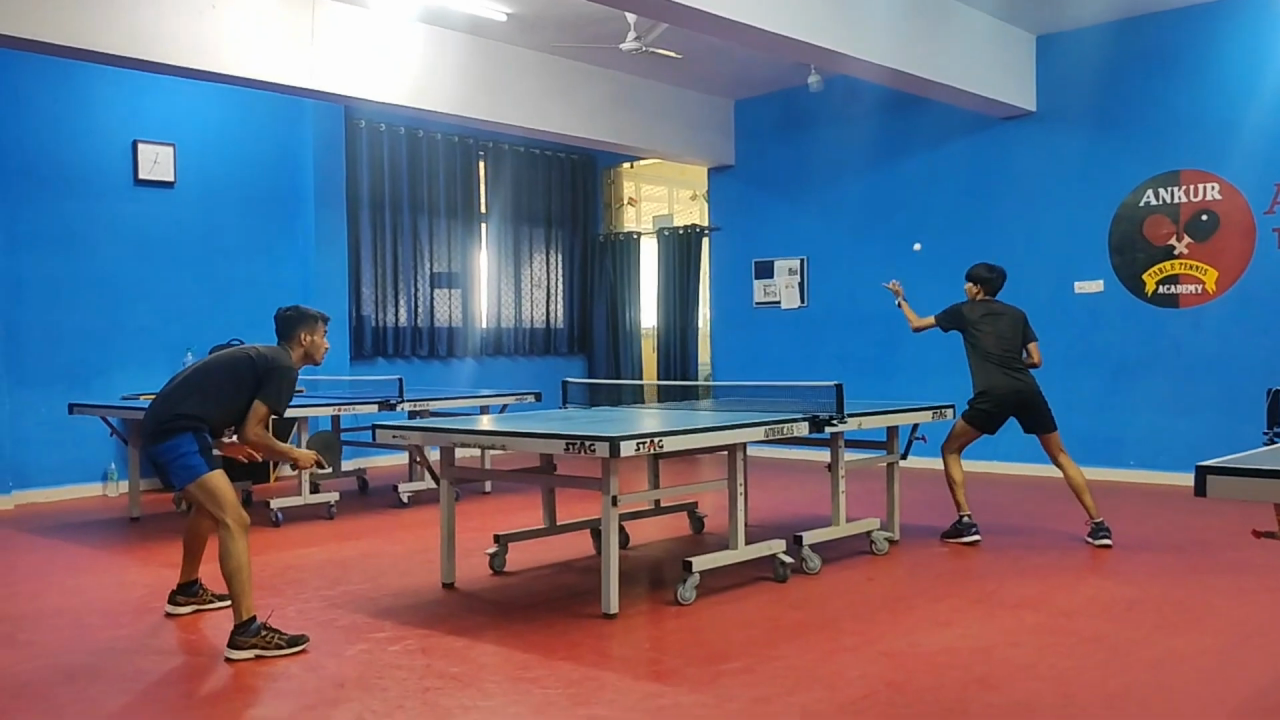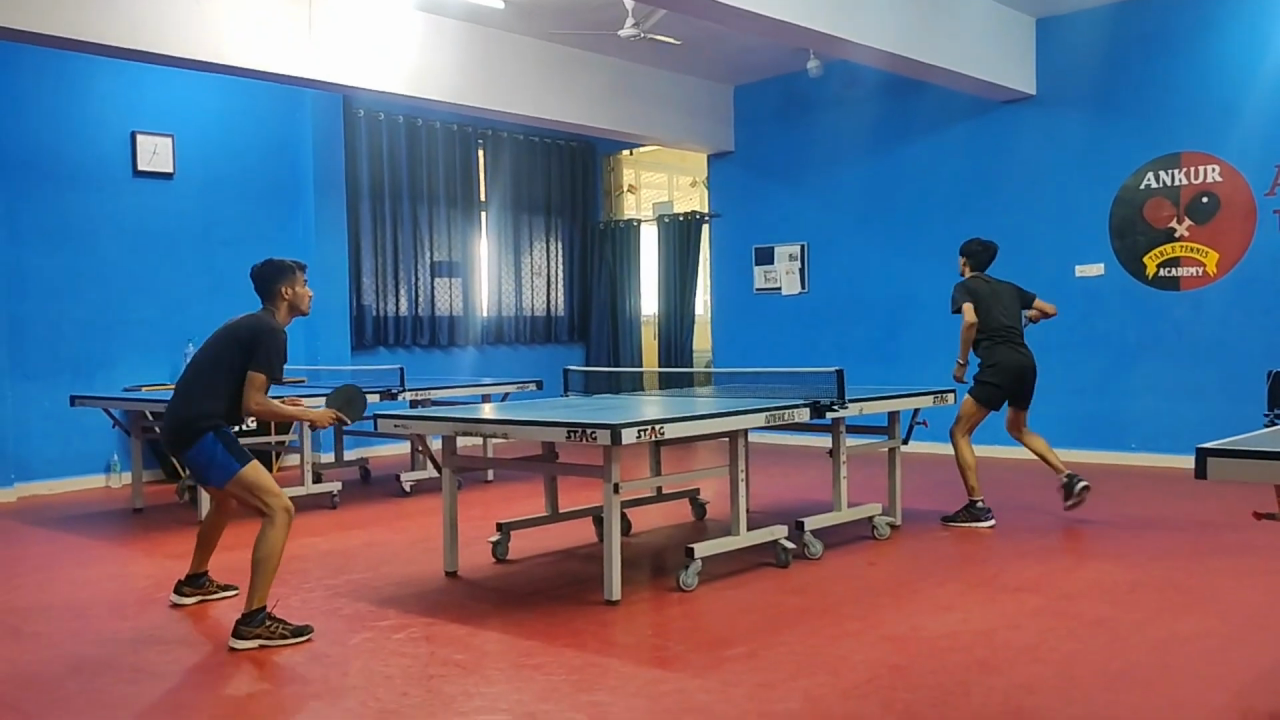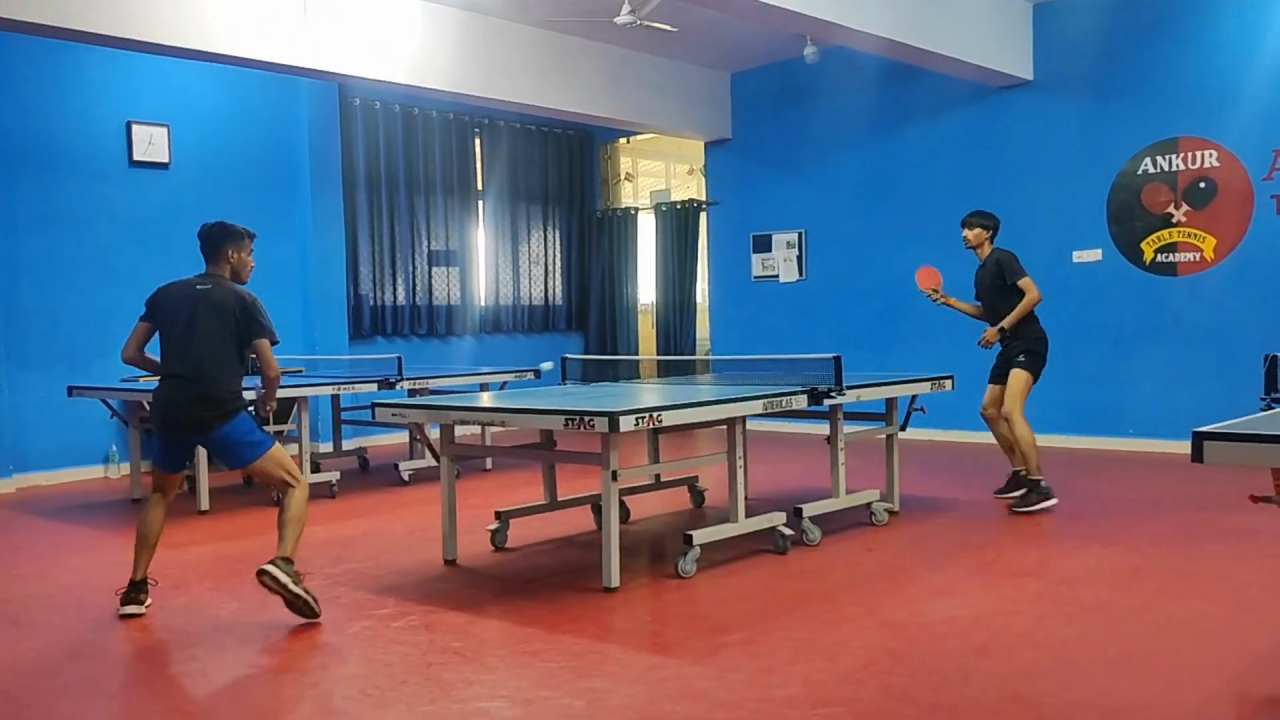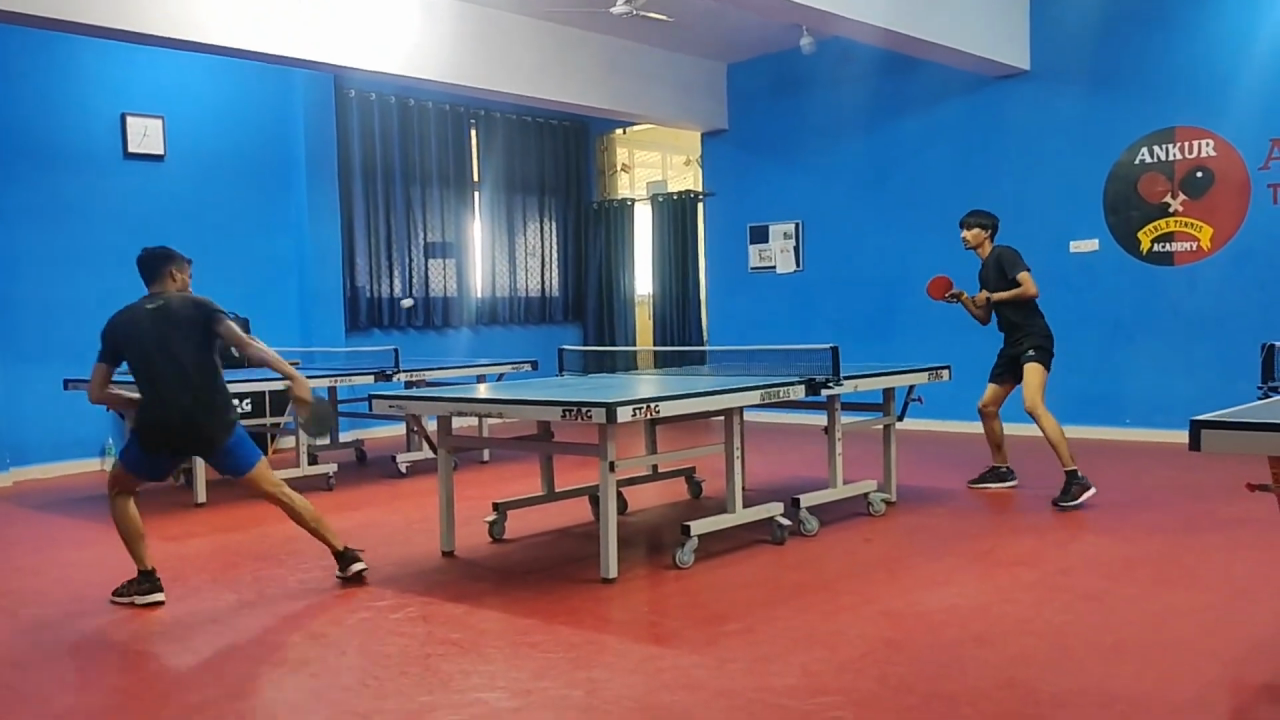
dt=0.5s
person 1, frame 1
left shoulder: (261, 358)
right shoulder: (283, 368)
right elbow: (251, 434)
left wrist: (223, 443)
right wrist: (294, 454)
left hip: (161, 427)
right hip: (177, 433)
left knee: (209, 504)
right knee: (234, 520)
left ankle: (187, 590)
right ankle: (246, 632)
person 1, frame 2
left shoulder: (251, 325)
right shoulder: (270, 332)
right elbow: (253, 404)
left wrist: (282, 405)
right wrist: (308, 416)
left hip: (183, 425)
right hip: (200, 430)
left knee: (227, 497)
right knee: (278, 509)
left ankle: (194, 581)
right ankle: (253, 621)
person 1, frame 3
left shoulder: (165, 294)
right shoulder: (243, 301)
left elbow: (129, 353)
right elbow: (270, 370)
right wrist: (269, 397)
left hip: (170, 411)
right hip: (221, 412)
left knee: (162, 493)
right knee: (294, 484)
left ankle: (135, 589)
right ankle: (282, 564)
person 1, frame 4
left shoulder: (120, 323)
right shoulder: (198, 306)
left elbow: (96, 393)
right elbow: (243, 342)
right wrist: (294, 376)
left hip: (157, 430)
right hip: (215, 422)
left knee: (119, 489)
right knee: (276, 491)
left ankle: (146, 579)
right ankle: (345, 557)
person 2, frame 1
left shoulder: (964, 311)
right shoulder: (1017, 314)
left elbow: (917, 324)
right elbow: (1036, 360)
left wrist: (900, 299)
left hip: (993, 394)
right hip: (1028, 390)
left knee: (950, 450)
right knee: (1060, 456)
left ankle: (966, 522)
right ankle: (1098, 525)
person 2, frame 2
left shoulder: (965, 287)
right shoulder: (1009, 288)
left elbow: (971, 321)
right elbow: (1051, 311)
left wrist: (961, 361)
right wrist: (1031, 315)
left hip: (998, 367)
right hip: (1025, 364)
left knee: (959, 432)
right knee: (1018, 428)
left ankle: (977, 508)
right ankle: (1069, 478)
person 2, frame 3
left shoulder: (1003, 258)
right shoulder: (981, 269)
left elbow: (1033, 295)
right elbow: (984, 311)
left wrist: (1001, 327)
right wrist: (946, 299)
left hip: (1028, 343)
right hip: (1011, 347)
left knee: (1010, 412)
right knee: (990, 411)
left ankle: (1040, 487)
right ankle: (1022, 474)
person 2, frame 4
left shoulder: (1005, 254)
right shoulder: (984, 271)
left elbow: (1031, 290)
right elbow: (984, 317)
left wrist: (992, 297)
right wrist: (964, 299)
left hip: (1034, 340)
right hip: (1012, 345)
left knee: (1033, 406)
right knee: (987, 407)
left ankle: (1075, 478)
right ankle: (1001, 469)
